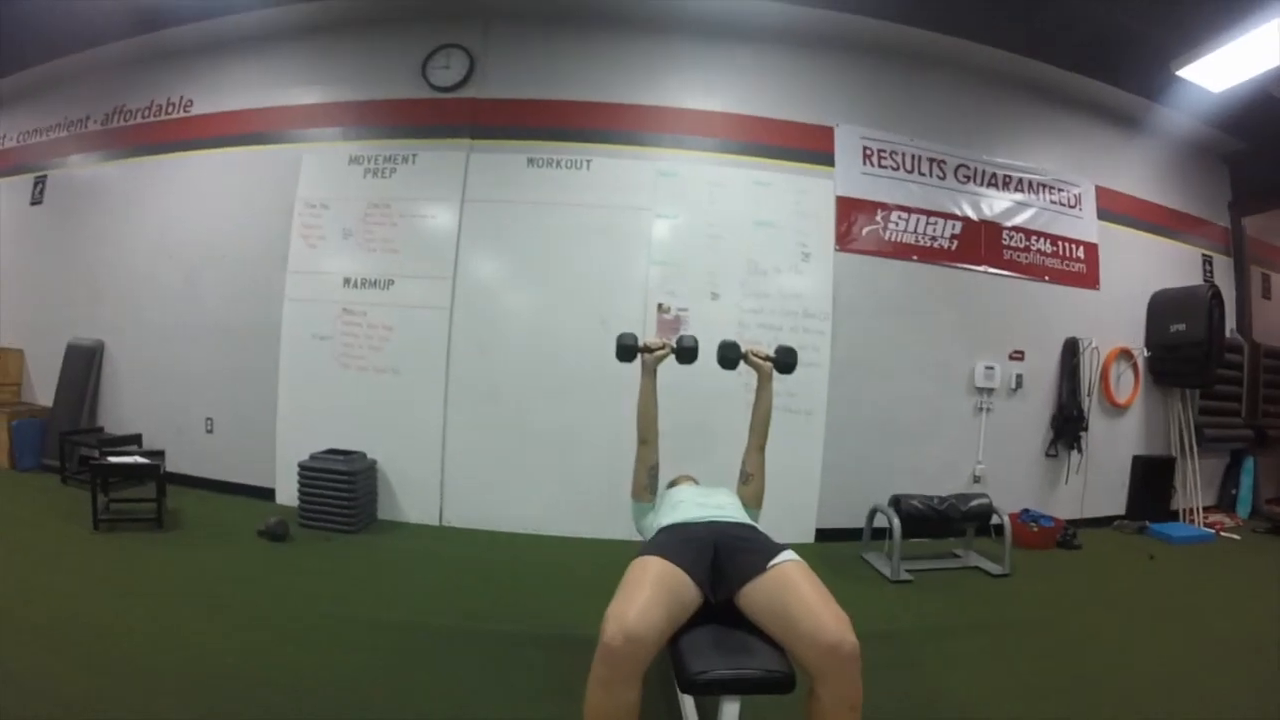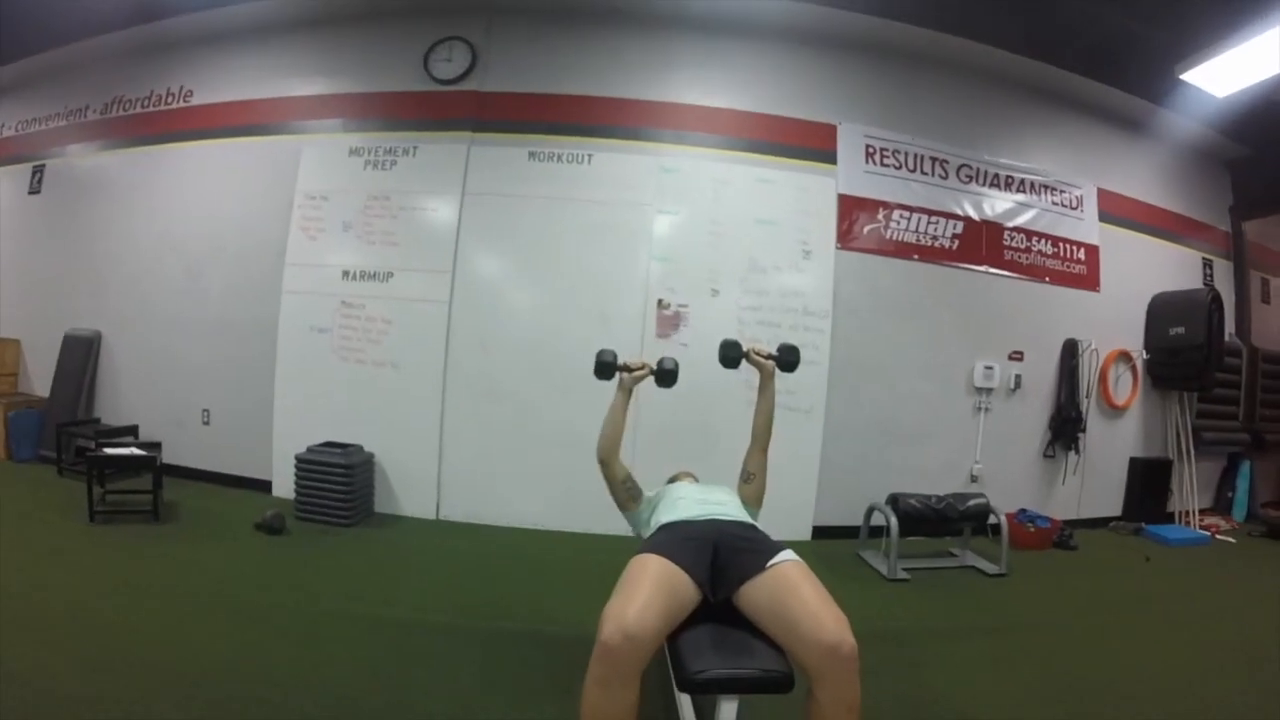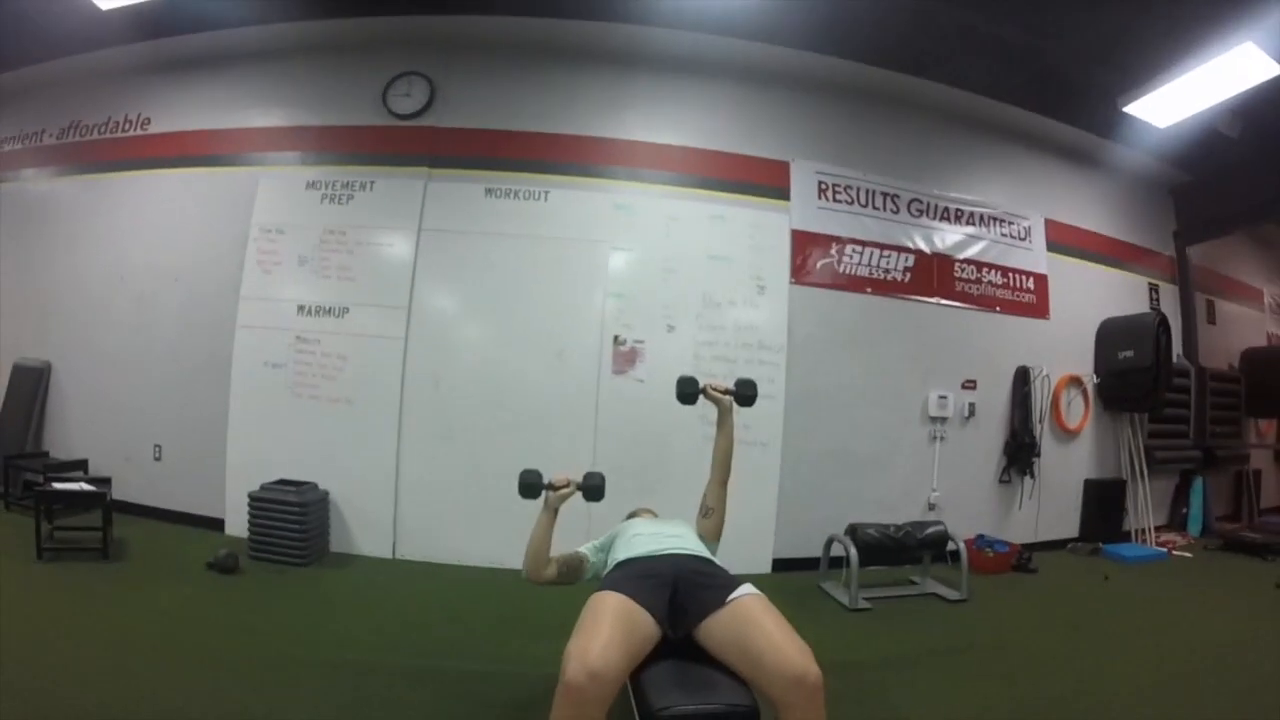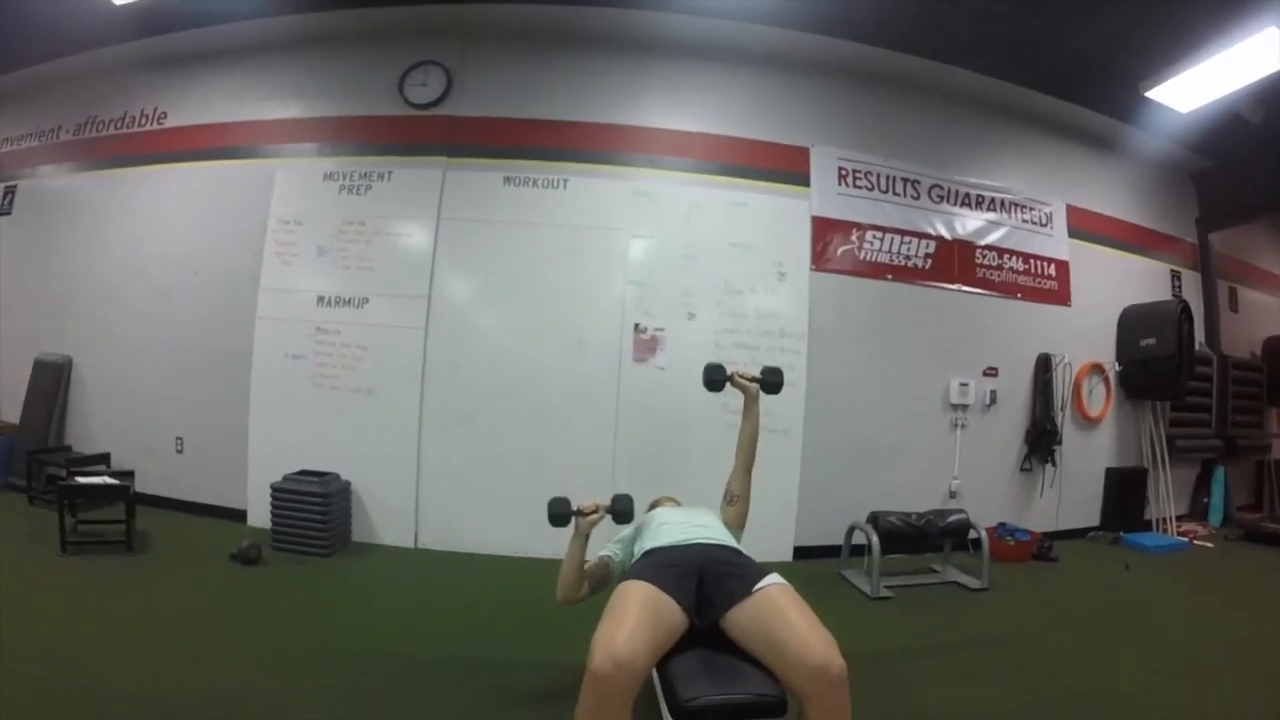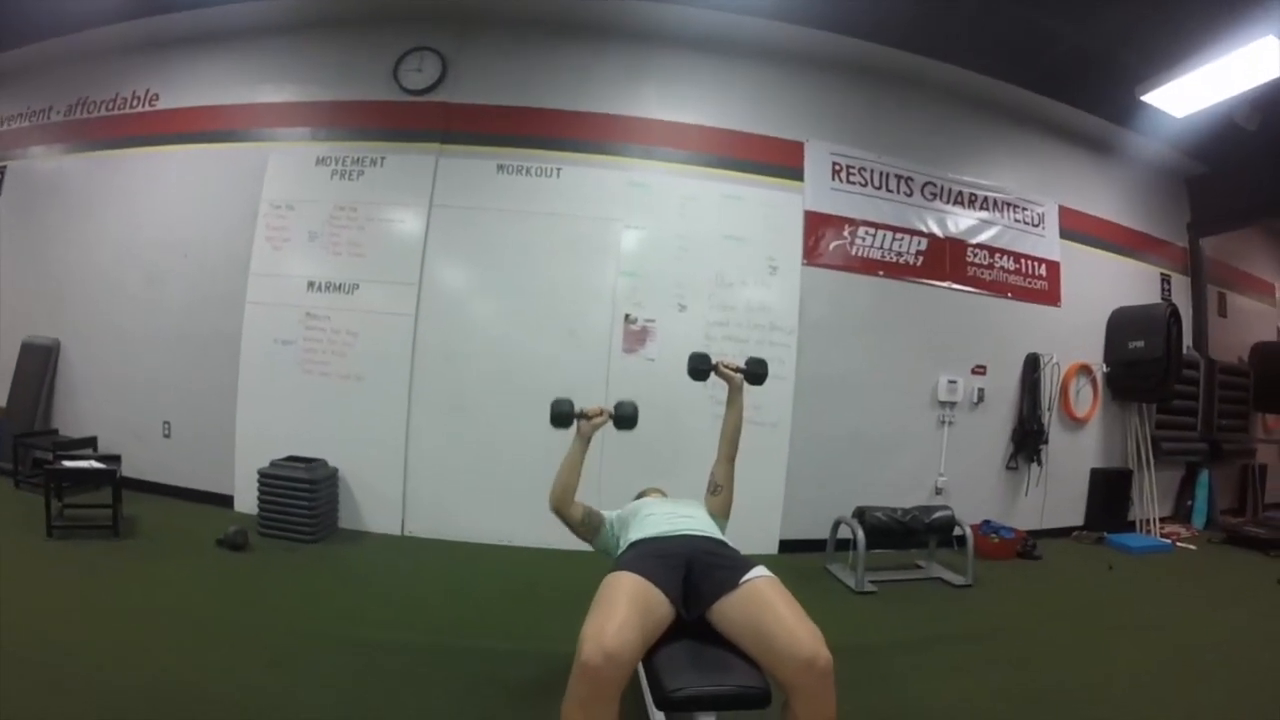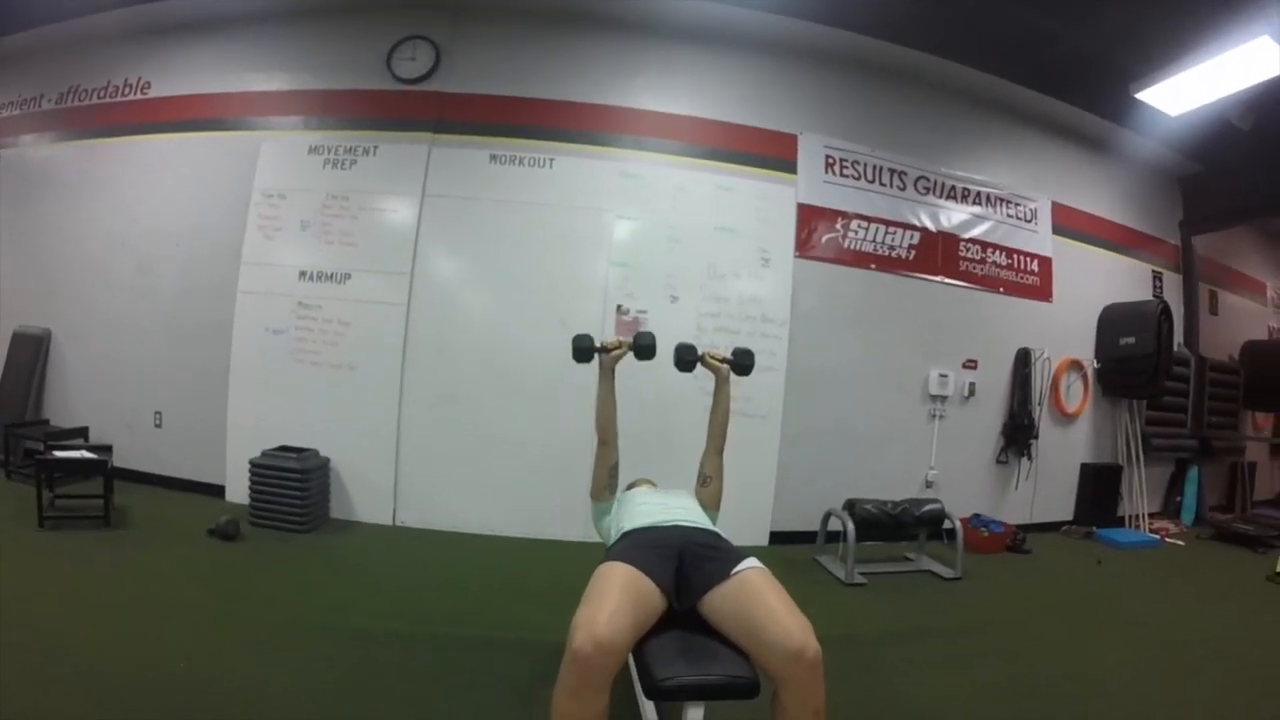
dt=0.4s
person 1, frame 1
left shoulder: (735, 503)
right shoulder: (656, 511)
left elbow: (755, 447)
right elbow: (647, 443)
left wrist: (765, 377)
right wrist: (648, 372)
left knee: (840, 650)
right knee: (619, 642)
person 1, frame 2
left shoulder: (734, 500)
right shoulder: (653, 507)
left elbow: (759, 448)
right elbow: (608, 458)
left wrist: (767, 378)
right wrist: (625, 390)
left knee: (838, 651)
right knee: (617, 643)
person 1, frame 3
left shoulder: (692, 535)
right shoulder: (612, 542)
left elbow: (718, 481)
right elbow: (537, 570)
left wrist: (725, 413)
right wrist: (551, 507)
left knee: (803, 681)
right knee: (582, 680)
person 1, frame 4
left shoulder: (716, 522)
right shoulder: (635, 533)
left elbow: (742, 470)
right elbow: (569, 593)
left wrist: (751, 400)
right wrist: (582, 532)
left knee: (827, 672)
right knee: (607, 670)
person 1, frame 5
left shoulder: (703, 513)
right shoulder: (620, 521)
left elbow: (725, 459)
right elbow: (560, 504)
left wrist: (736, 391)
right wrist: (582, 437)
left hip: (717, 555)
left knee: (813, 665)
right knee: (597, 662)
person 1, frame 6
left shoulder: (694, 505)
right shoulder: (614, 510)
left elbow: (714, 450)
right elbow: (606, 442)
left wrist: (722, 381)
right wrist: (606, 370)
left knee: (803, 657)
right knee: (588, 651)
